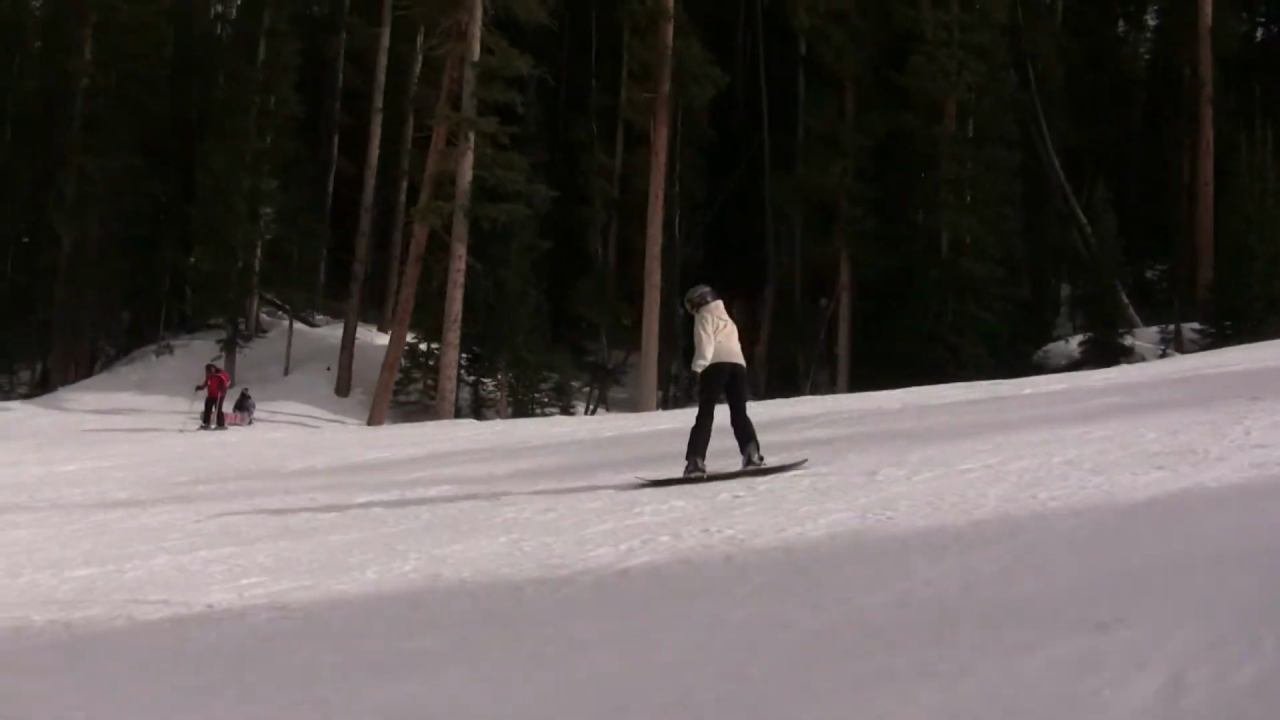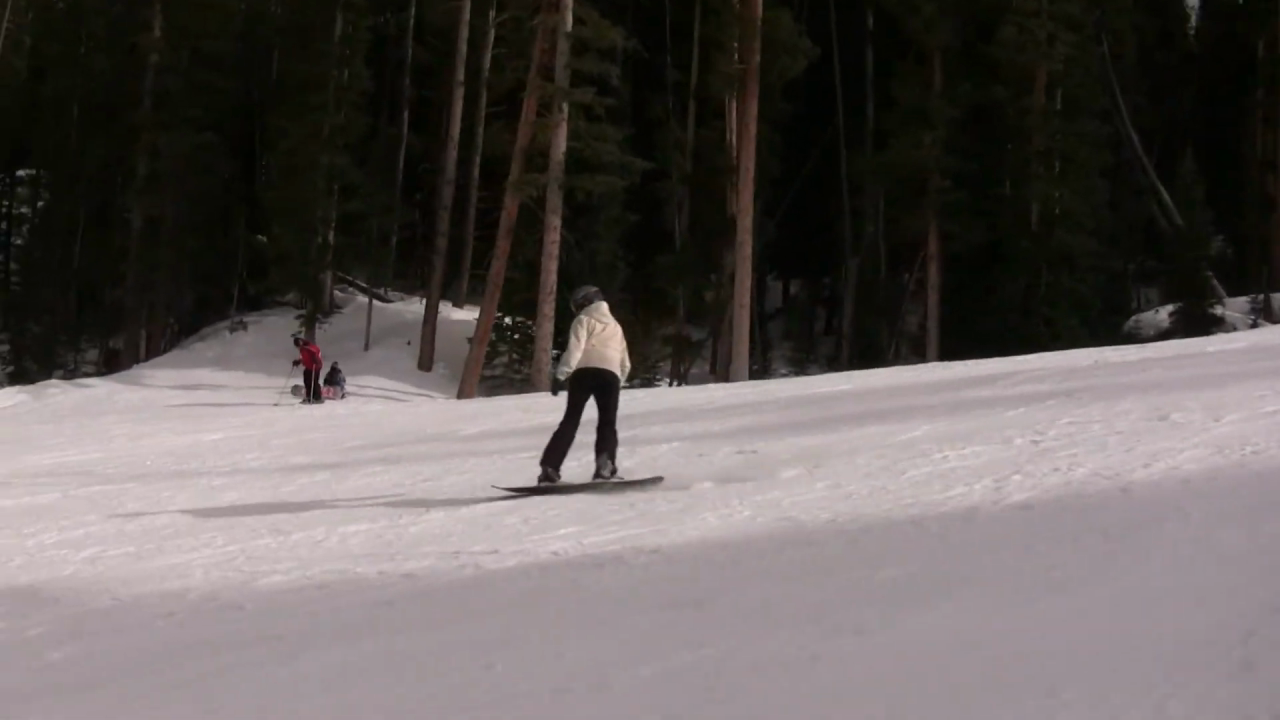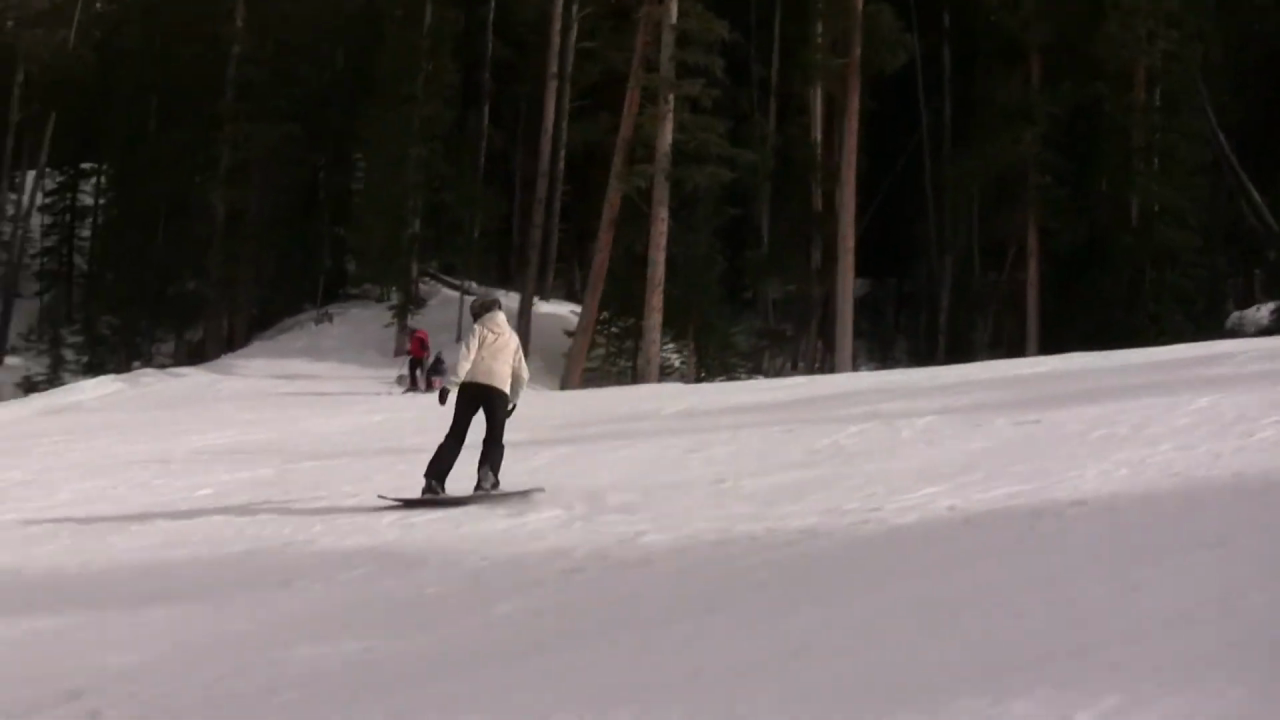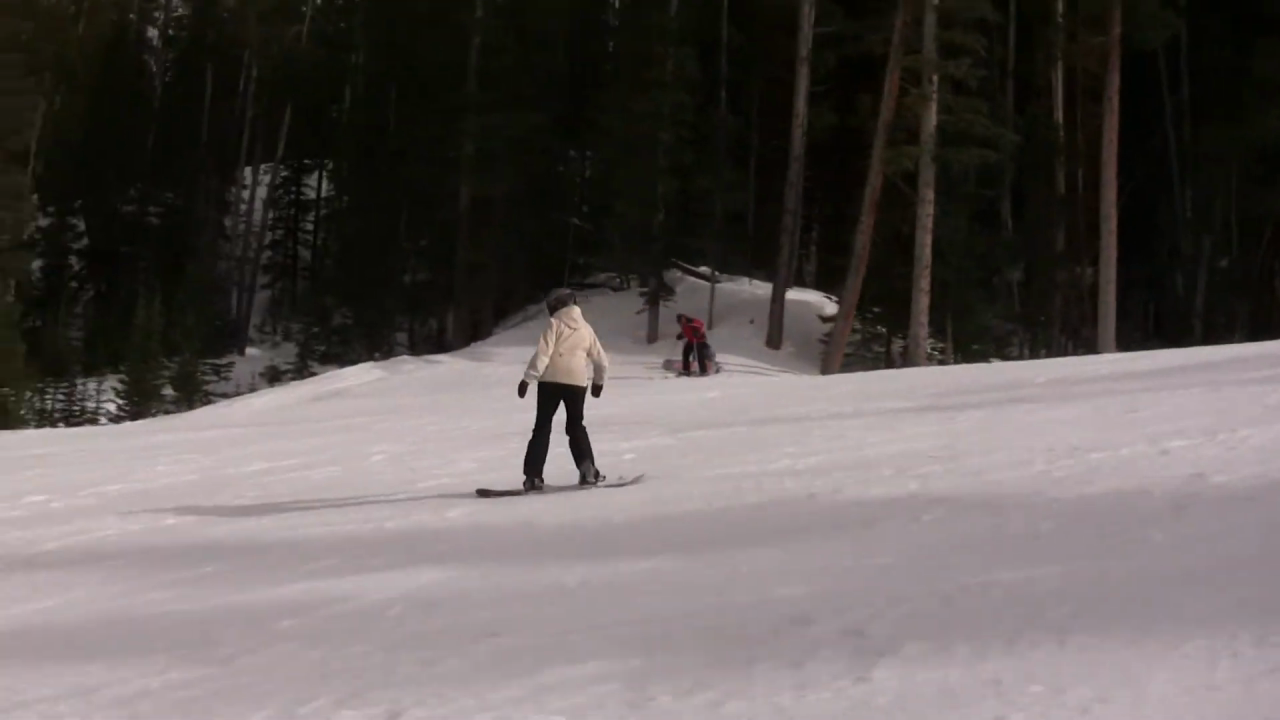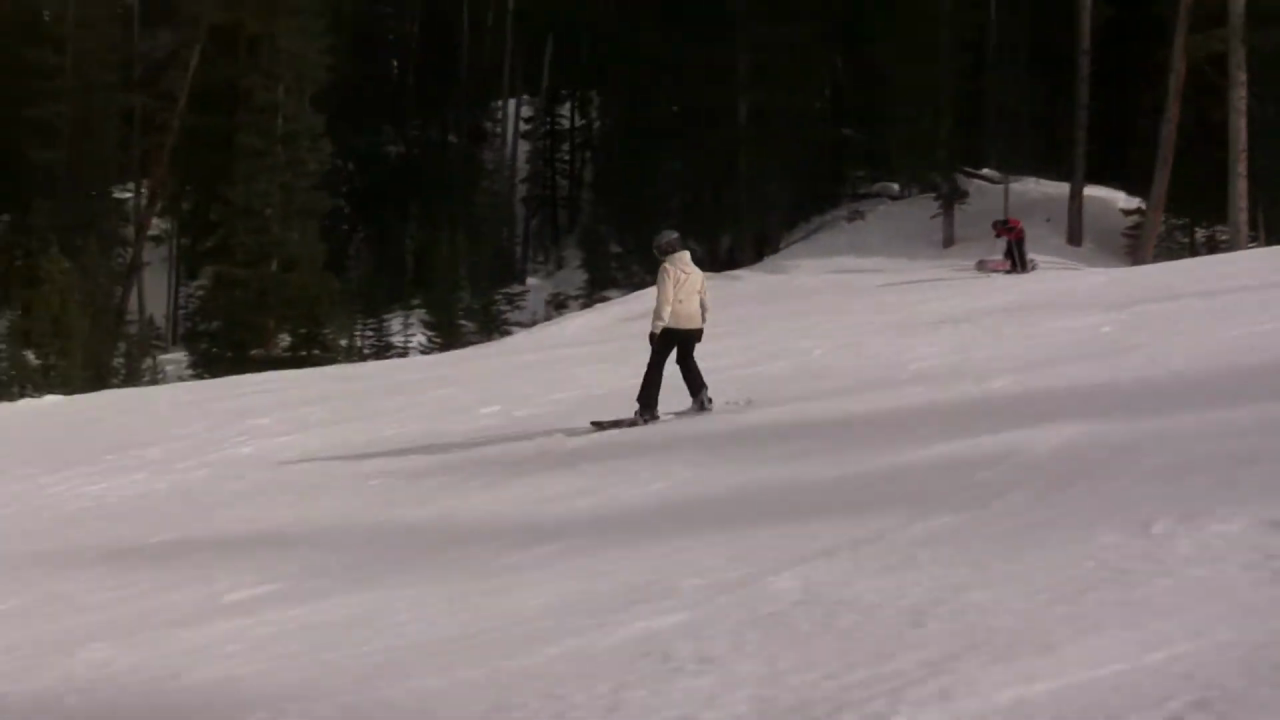
dt=0.5s
person 1, frame 1
left shoulder: (705, 316)
right shoulder: (728, 320)
left elbow: (705, 343)
left wrist: (697, 367)
left hip: (715, 366)
right hip: (738, 366)
left knee: (704, 416)
right knee: (739, 415)
left ankle: (695, 461)
right ankle: (751, 453)
person 1, frame 2
left shoulder: (583, 320)
right shoulder: (615, 325)
left elbow: (574, 349)
right elbow: (625, 364)
left wrist: (561, 375)
right wrist: (616, 385)
left hip: (584, 371)
right hip: (610, 374)
left knee: (569, 422)
right knee: (607, 424)
left ankle: (549, 469)
right ankle: (605, 465)
person 1, frame 3
left shoulder: (478, 329)
right shoulder: (511, 336)
left elbow: (464, 358)
right elbow: (522, 373)
left wrist: (448, 384)
right wrist: (514, 399)
left hip: (471, 385)
right hip: (497, 389)
left knee: (455, 435)
right knee: (494, 439)
left ankle: (433, 481)
right ankle: (487, 477)
person 1, frame 4
left shoulder: (555, 323)
right shoulder: (586, 328)
left elbow: (542, 353)
right elbow: (601, 360)
left wrist: (528, 378)
right wrist: (599, 381)
left hip: (551, 381)
right hip: (577, 383)
left knee: (542, 429)
right knee: (576, 428)
left ankle: (533, 477)
right ankle: (588, 471)
person 1, frame 5
left shoulder: (667, 268)
right shoulder: (696, 270)
left elbow: (664, 301)
right elbow: (703, 302)
left wrist: (656, 327)
right wrist: (701, 324)
left hip: (671, 325)
right hip: (692, 324)
left knee: (655, 365)
right knee: (686, 360)
left ankle: (647, 410)
right ankle: (701, 397)
